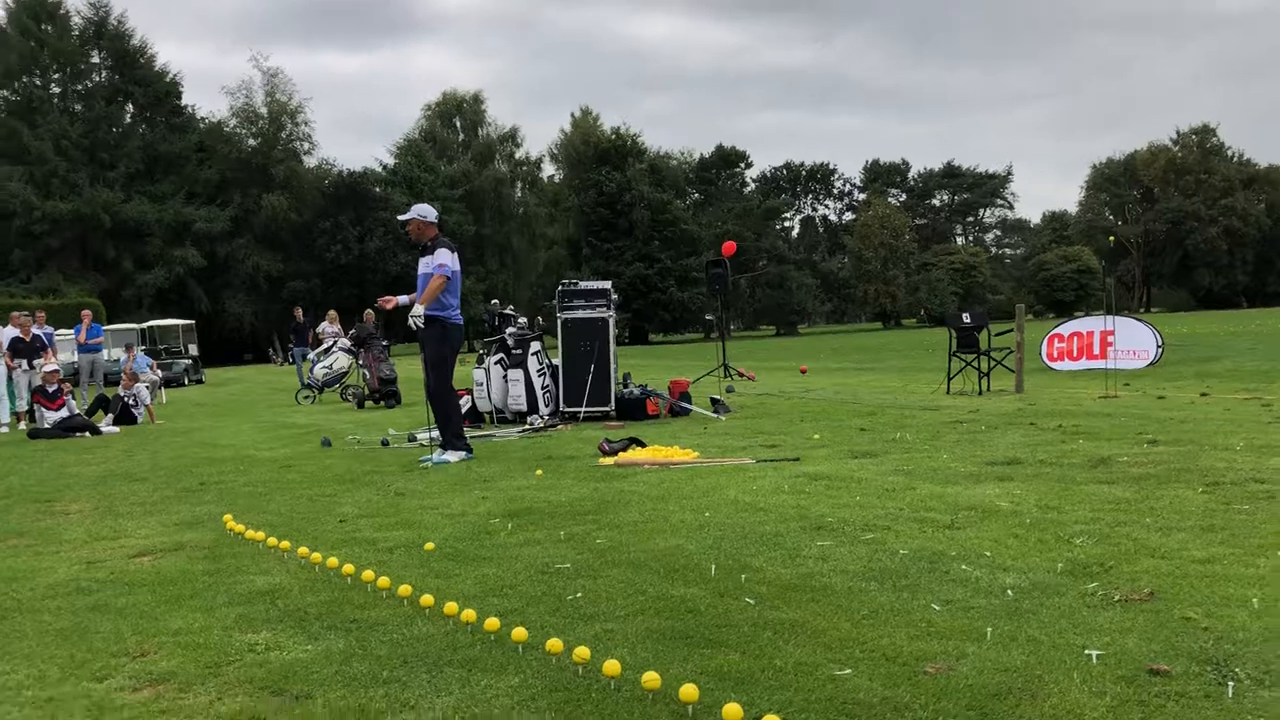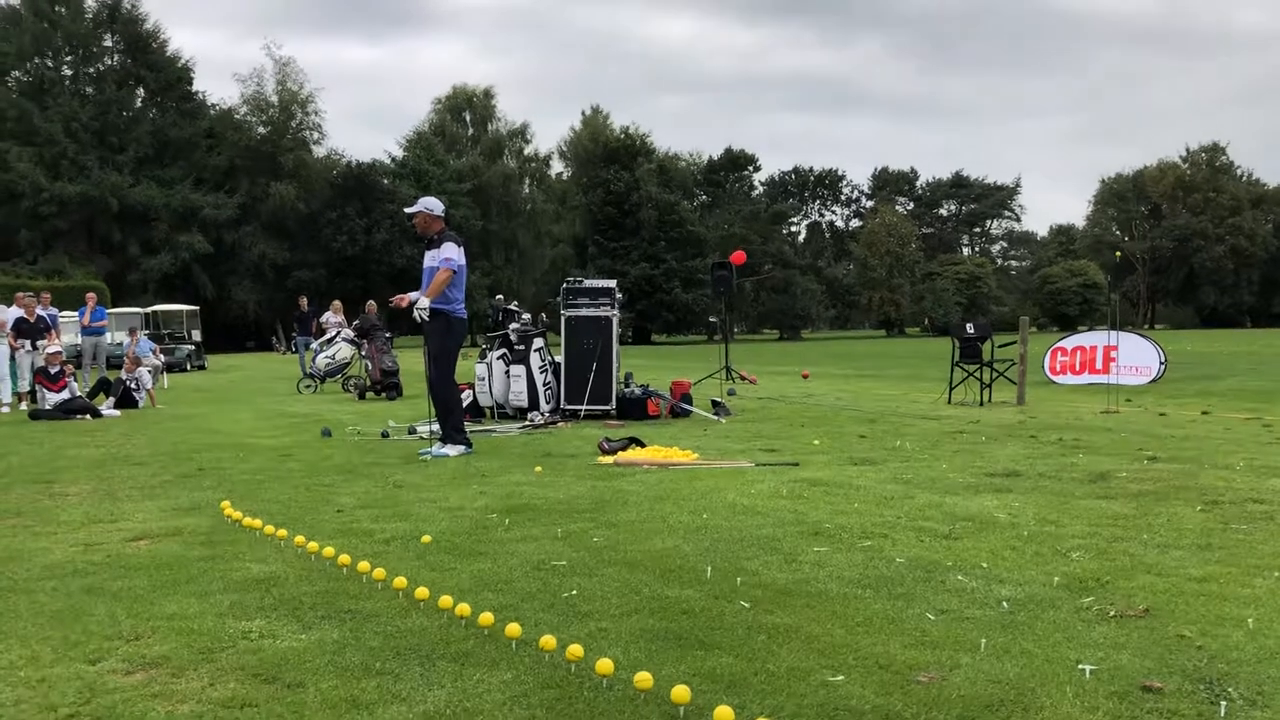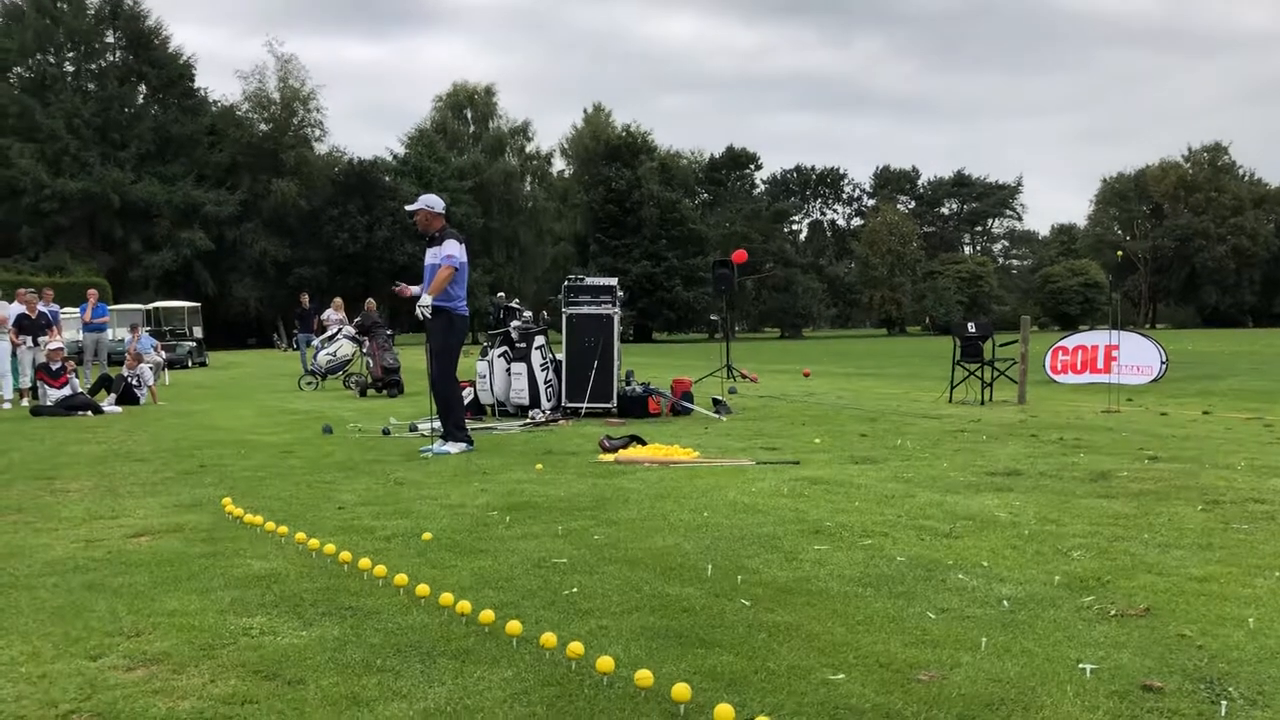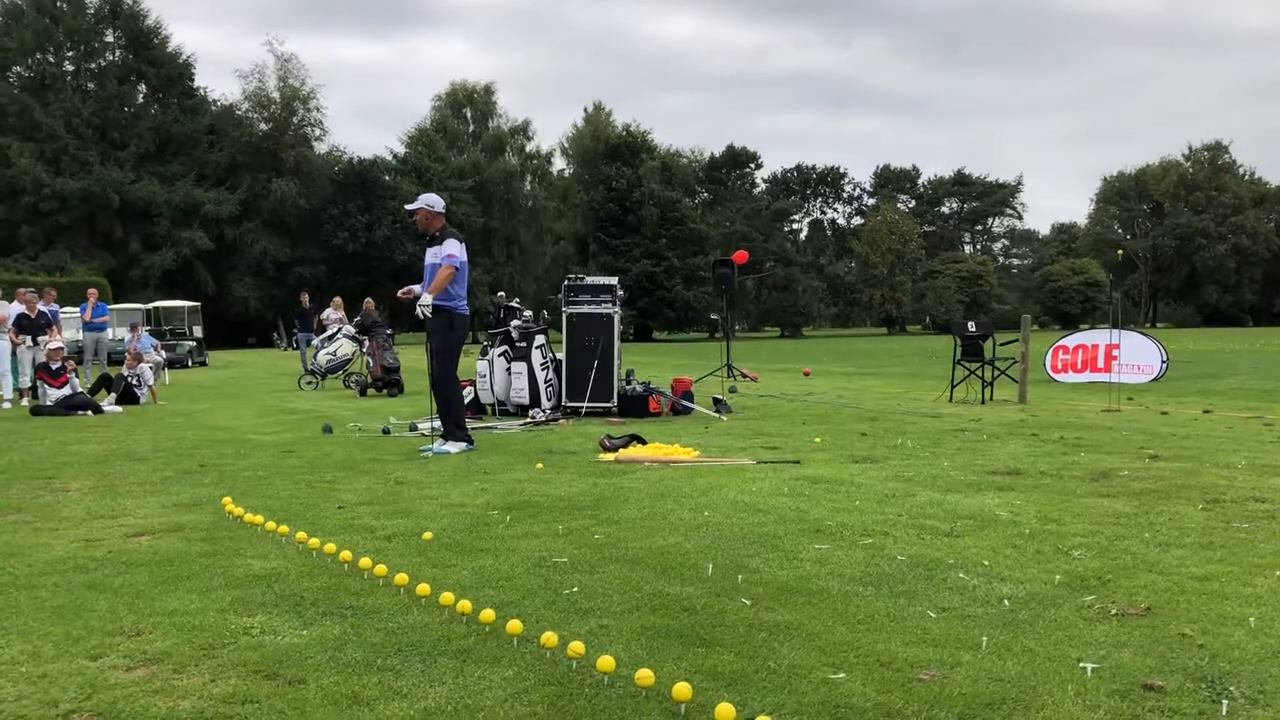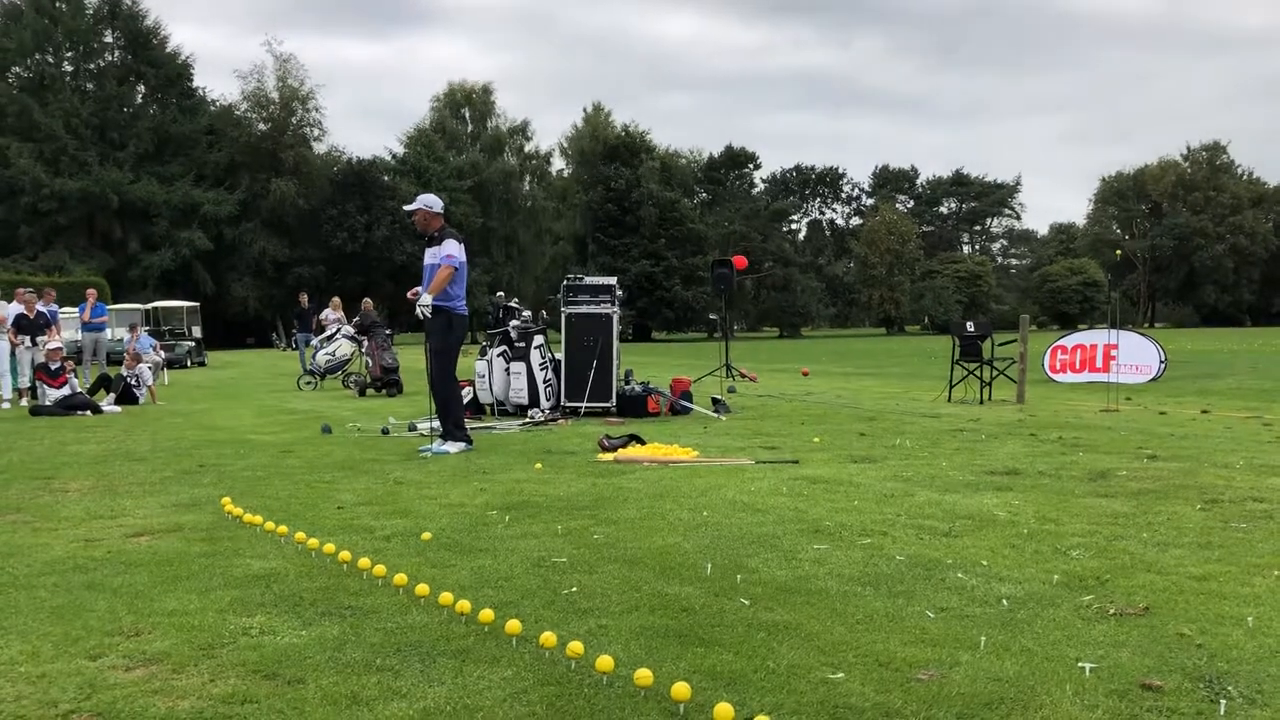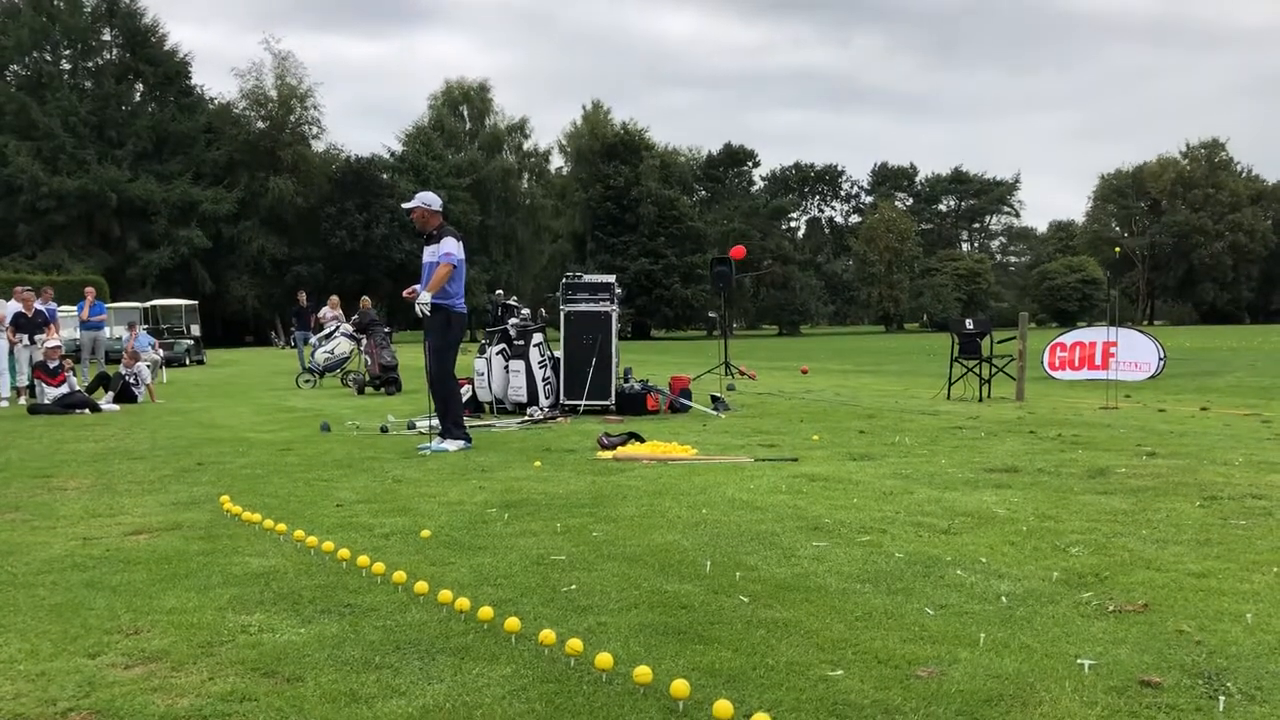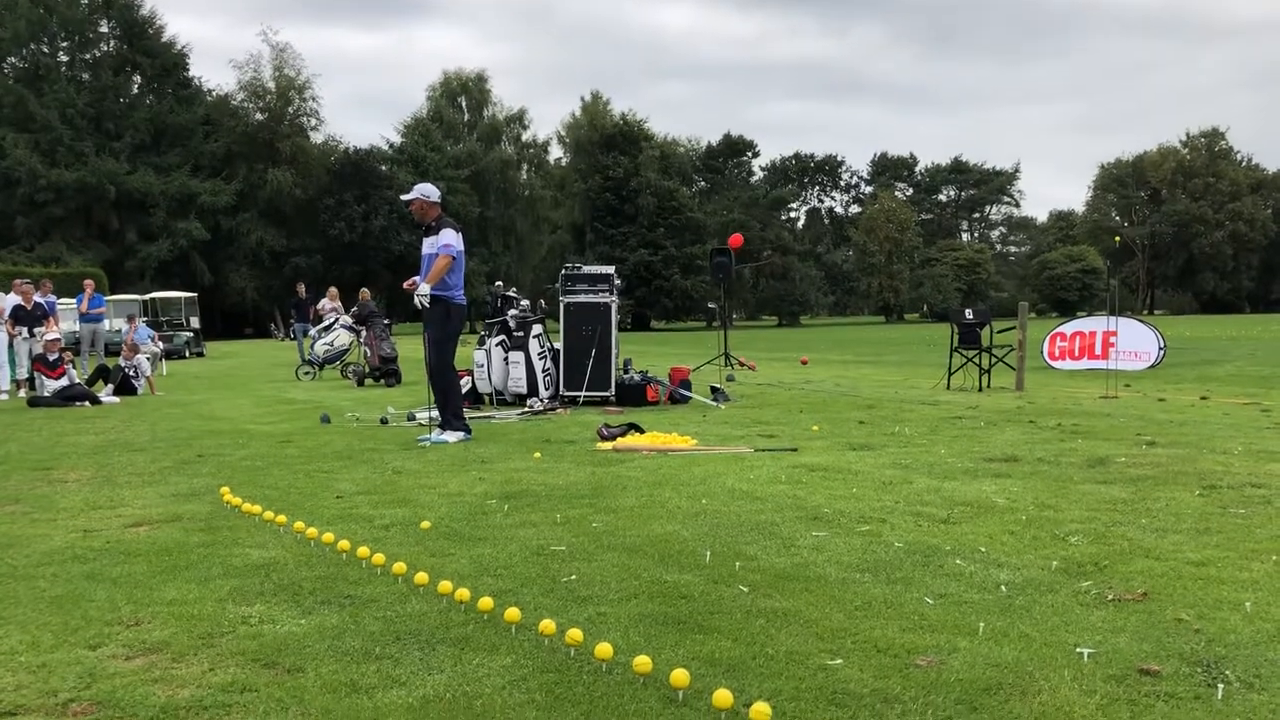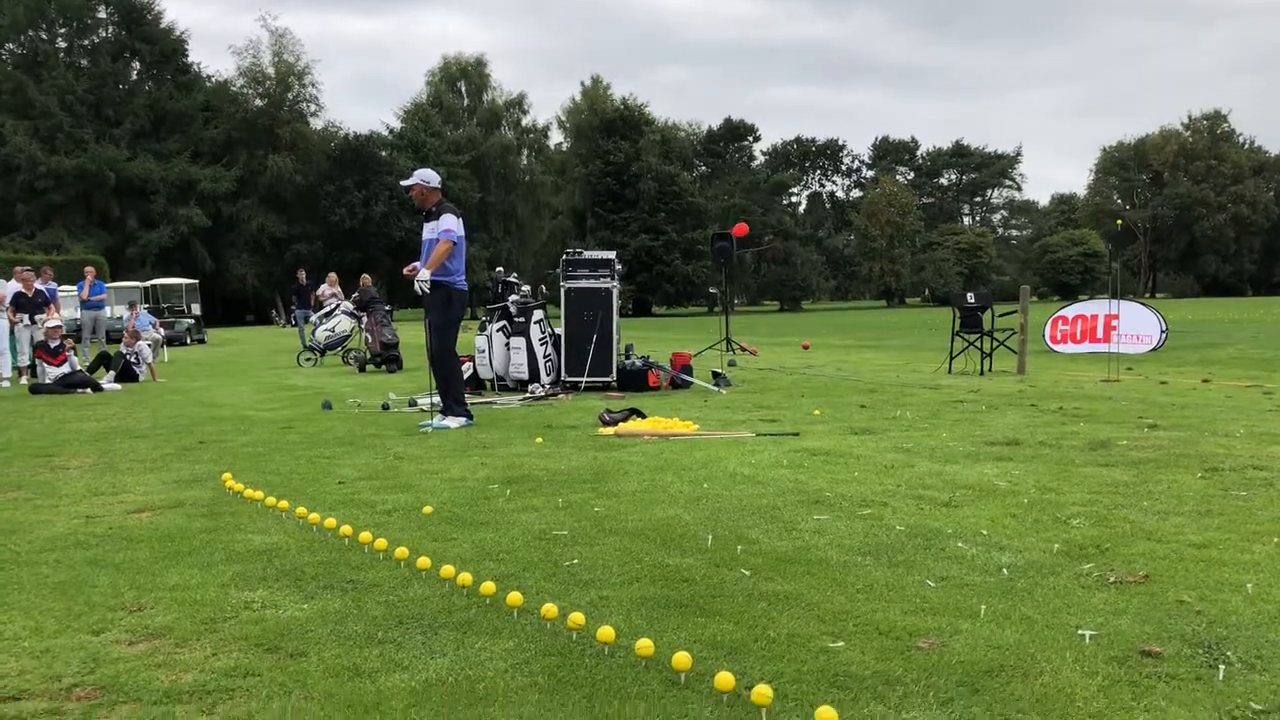
dt=0.2s
person 1, frame 1
left shoulder: (443, 248)
right shoulder: (425, 251)
left elbow: (440, 279)
left wrist: (419, 306)
right wrist: (400, 300)
left hip: (444, 326)
right hip: (430, 326)
left knee: (441, 387)
right knee: (434, 390)
left ankle: (459, 447)
right ankle: (448, 444)
person 1, frame 2
left shoulder: (449, 242)
right shoulder: (431, 245)
left elbow: (447, 273)
left wrist: (425, 299)
right wrist: (413, 296)
left hip: (448, 320)
right hip: (435, 319)
left knee: (443, 381)
right knee: (437, 383)
left ankle: (459, 441)
right ankle: (448, 438)
person 1, frame 3
left shoulder: (451, 239)
right shoulder: (432, 242)
left elbow: (448, 270)
left wrist: (427, 297)
right wrist: (415, 290)
left hip: (450, 317)
right hip: (437, 316)
left knee: (445, 379)
right knee: (438, 380)
left ankle: (460, 438)
right ankle: (449, 436)
person 1, frame 4
left shoulder: (450, 239)
right shoulder: (432, 241)
left elbow: (449, 269)
left wrist: (428, 295)
right wrist: (417, 289)
left hip: (450, 316)
right hip: (437, 315)
left knee: (445, 377)
right knee: (438, 379)
left ankle: (460, 437)
right ankle: (449, 434)
person 1, frame 5
left shoulder: (449, 239)
right shoulder: (432, 242)
left elbow: (448, 269)
left wrist: (428, 296)
right wrist: (421, 291)
left hip: (449, 316)
right hip: (436, 316)
left knee: (444, 378)
right knee: (437, 379)
left ankle: (459, 437)
right ankle: (448, 434)
person 1, frame 6
left shoulder: (448, 237)
right shoulder: (430, 240)
left elbow: (446, 267)
left wrist: (427, 294)
right wrist: (419, 288)
left hip: (448, 315)
right hip: (434, 314)
left knee: (443, 375)
right knee: (436, 377)
left ankle: (458, 436)
right ankle: (447, 433)
person 1, frame 7
left shoulder: (447, 228)
right shoulder: (429, 231)
left elbow: (446, 259)
left wrist: (426, 285)
right wrist: (418, 280)
left hip: (447, 306)
right hip: (434, 305)
left knee: (442, 367)
right knee: (435, 368)
left ankle: (458, 427)
right ankle: (447, 424)
person 1, frame 8
left shoulder: (447, 213)
right shoulder: (430, 217)
left elbow: (446, 244)
left wrist: (426, 271)
right wrist: (419, 265)
left hip: (448, 291)
right hip: (435, 291)
left knee: (444, 352)
right knee: (437, 354)
left ankle: (460, 412)
right ankle: (448, 410)
